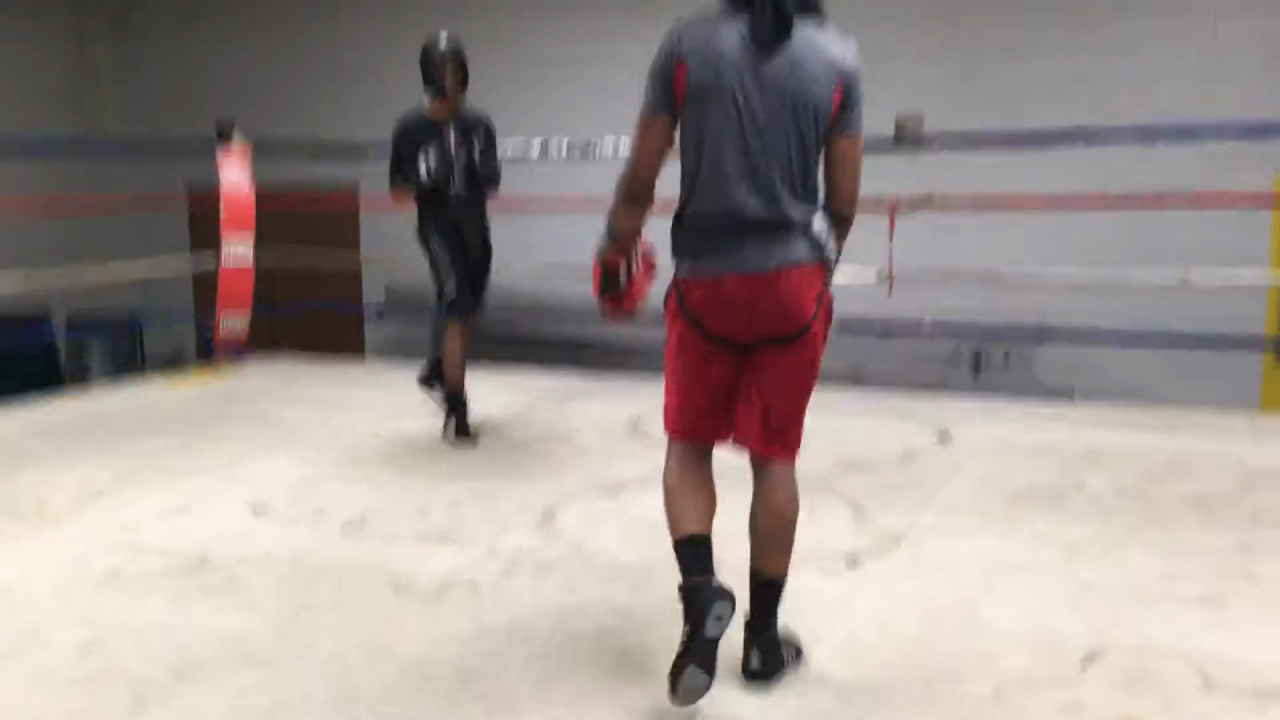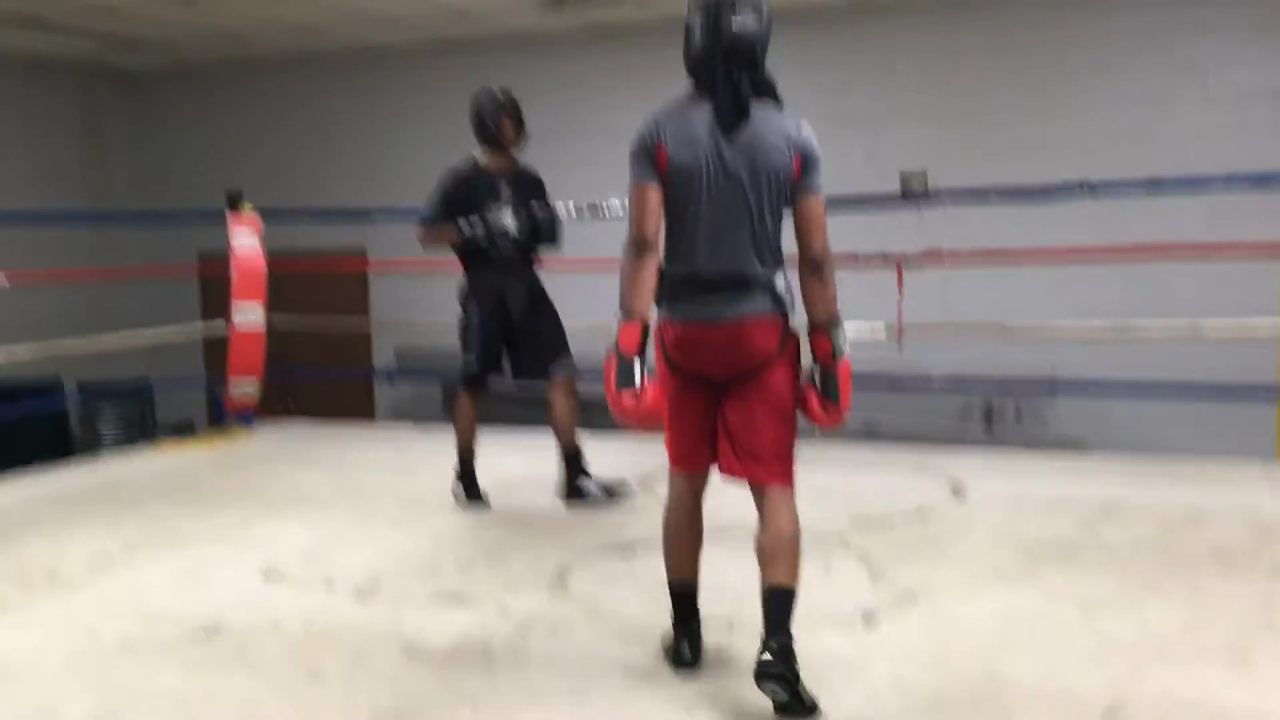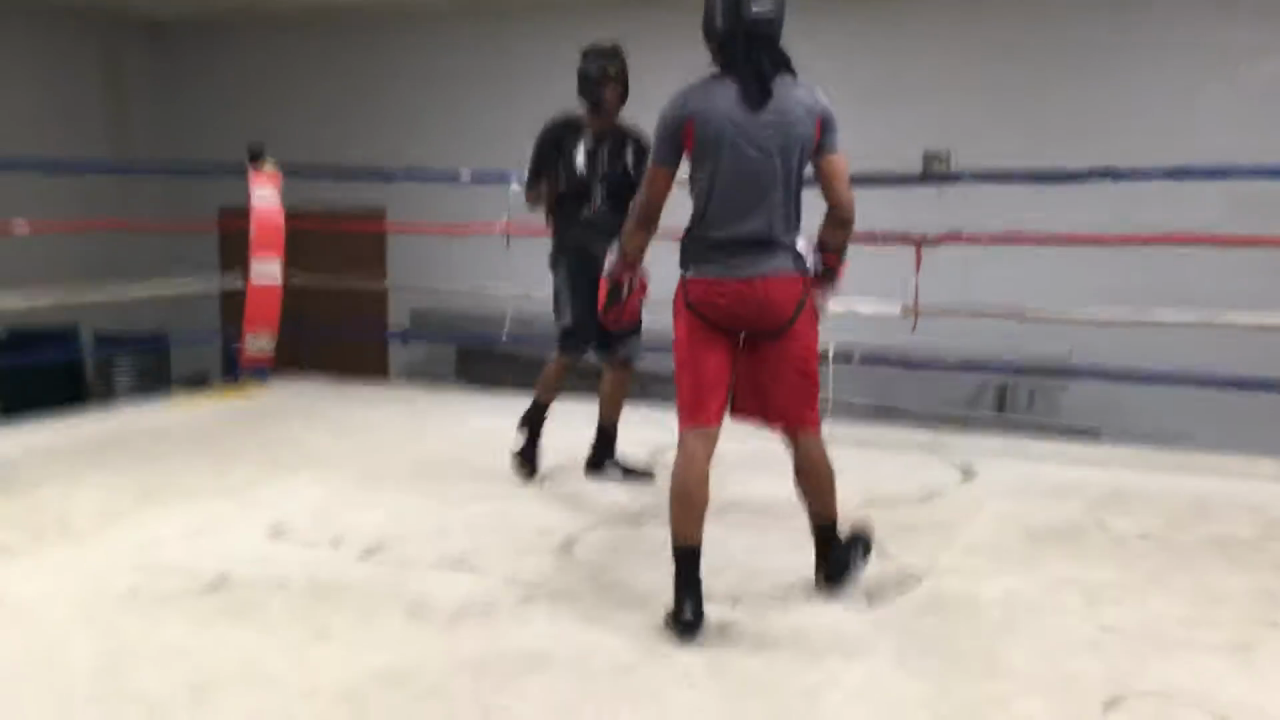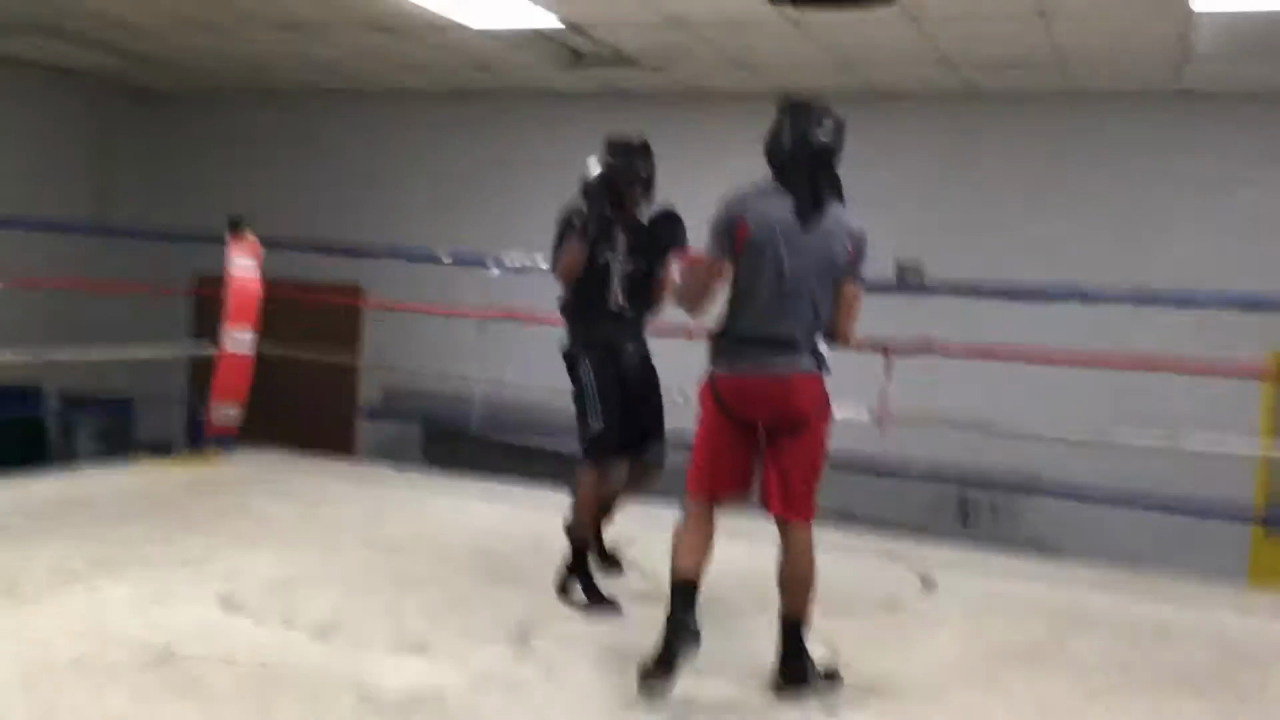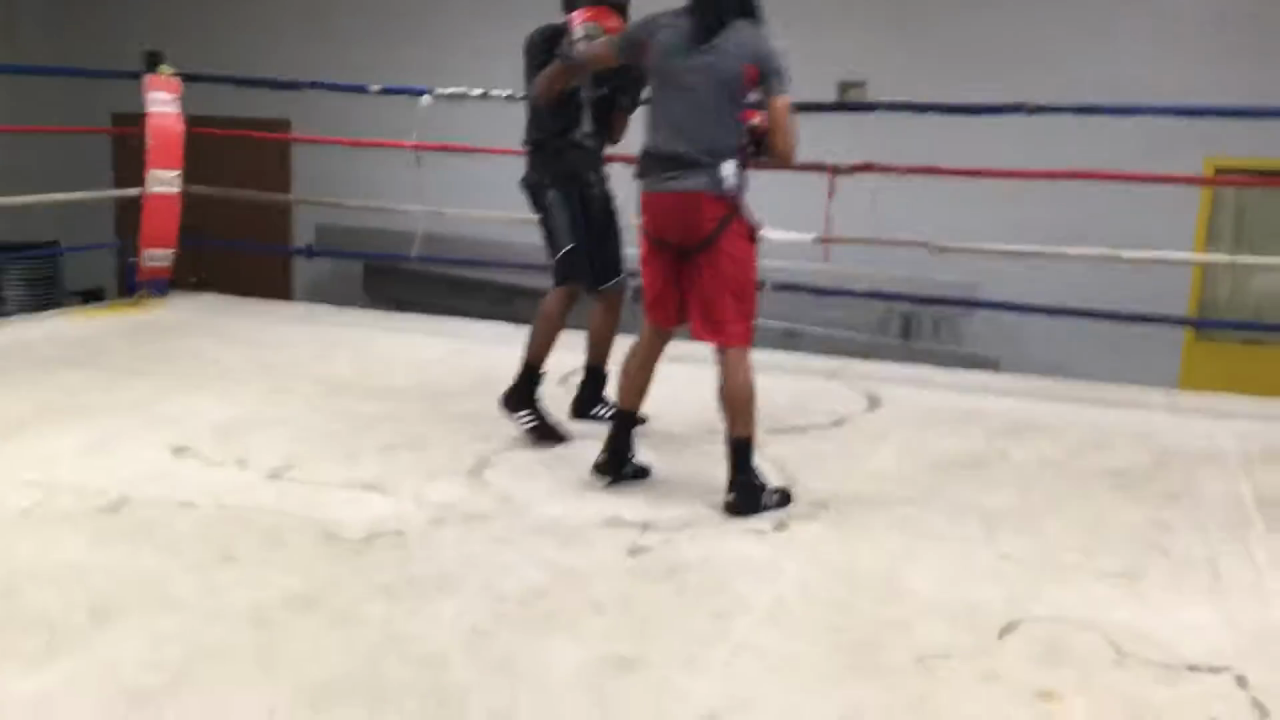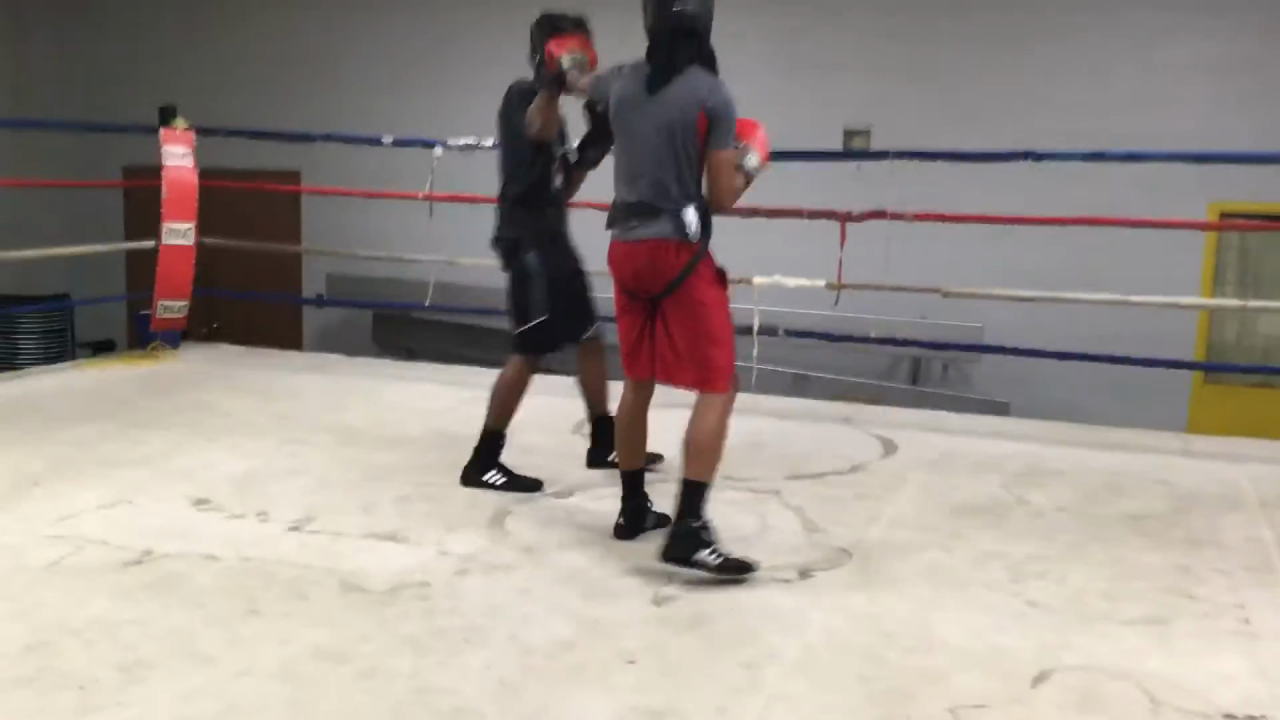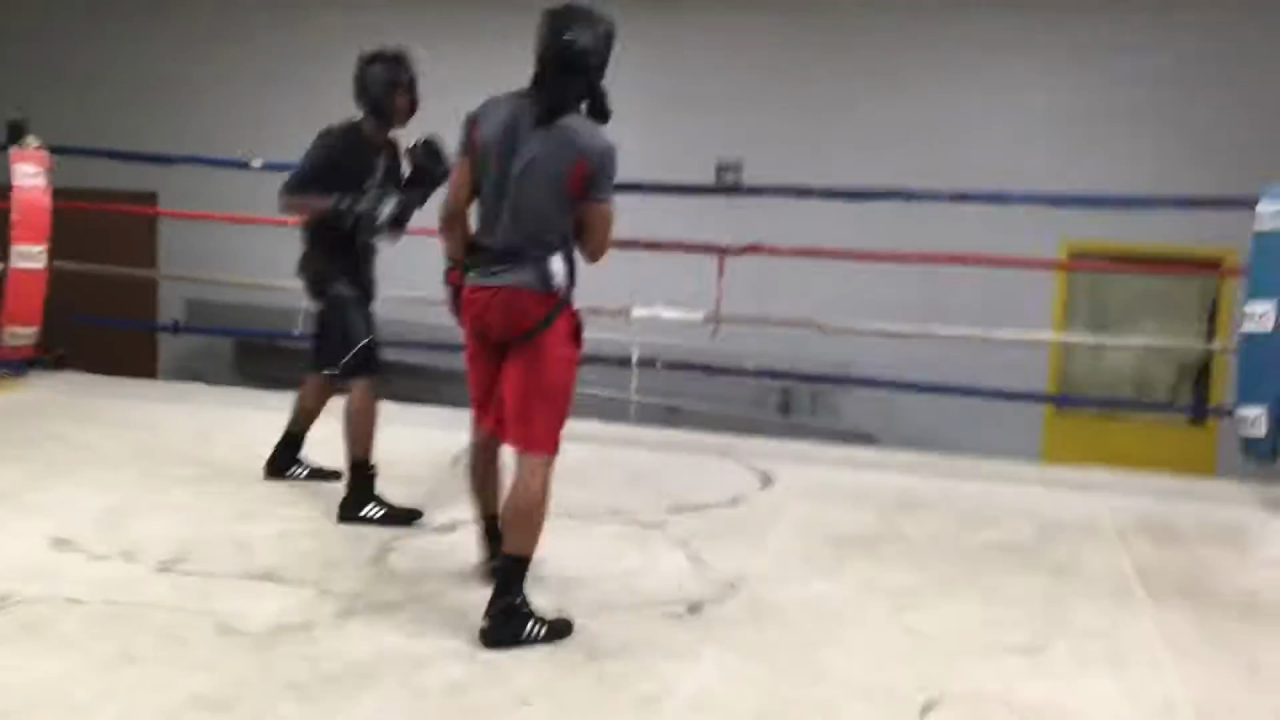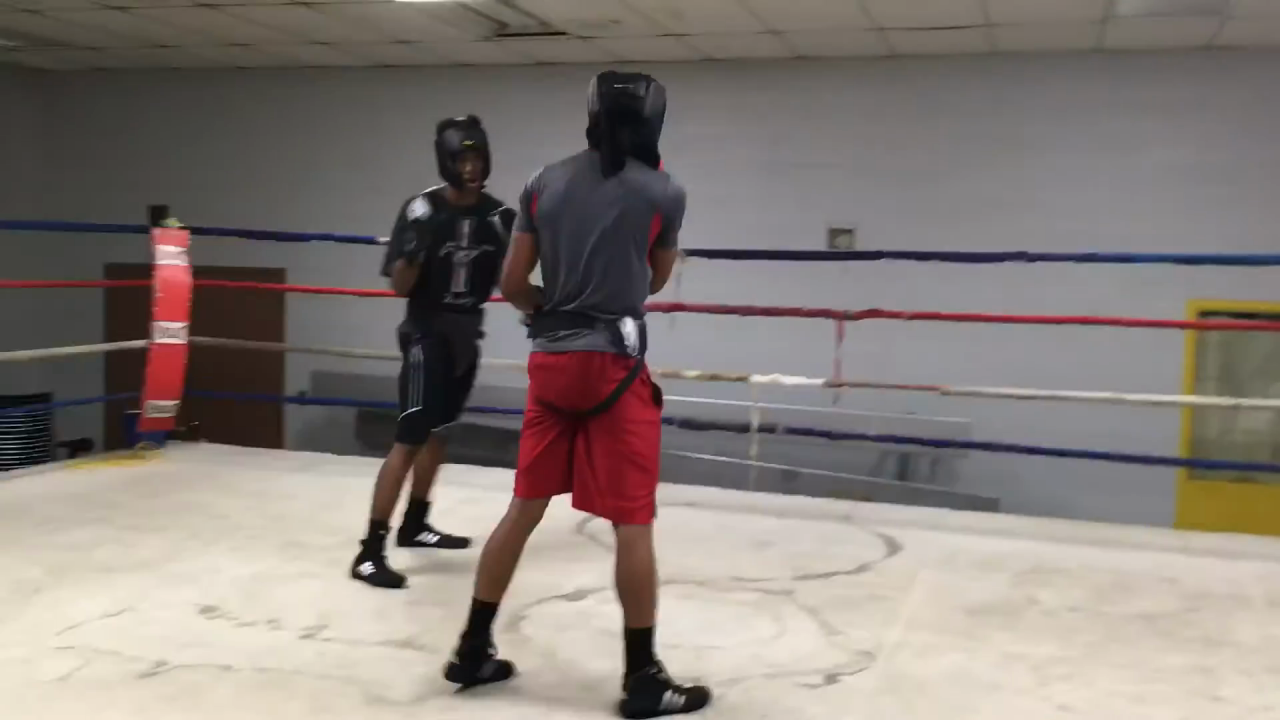
dt=0.4s
person 1, frame 1
right shoulder: (837, 60)
left elbow: (641, 178)
right elbow: (843, 199)
left wrist: (618, 245)
left hip: (707, 284)
right hip: (793, 283)
left knee: (688, 445)
right knee: (774, 459)
left ankle: (701, 594)
right ankle: (763, 637)
person 1, frame 2
left shoulder: (660, 132)
right shoulder: (792, 135)
left elbow: (645, 244)
right elbow: (815, 257)
left wrist: (629, 339)
right wrist: (828, 348)
left hip: (685, 331)
right hip: (759, 331)
left knee: (686, 483)
right knee: (773, 492)
left ankle: (685, 631)
right ankle: (777, 648)
person 1, frame 3
left shoulder: (688, 106)
right shoulder: (811, 106)
left elbow: (648, 209)
right elbow: (842, 209)
left wrist: (622, 268)
right wrist: (828, 260)
left hip: (706, 289)
right hip: (780, 287)
left knee: (696, 440)
right knee: (802, 431)
left ankle: (687, 595)
right ankle: (831, 557)
person 1, frame 4
left shoulder: (741, 209)
right shoulder: (849, 231)
left elbow: (696, 299)
right elbow: (841, 331)
left wrist: (681, 280)
left hip: (734, 379)
right hip: (800, 385)
left knee: (700, 504)
right knee: (796, 525)
left ankle: (681, 622)
right ankle: (792, 658)
person 1, frame 5
right shoulder: (756, 48)
left elbow: (588, 59)
right elbow: (783, 149)
left wrist: (552, 76)
right wrist: (756, 136)
left hip: (660, 198)
right hip: (713, 204)
left knee: (656, 330)
right knee: (733, 345)
left ankle: (616, 451)
right ankle: (743, 480)
person 1, frame 6
left shoulder: (620, 82)
right shoulder: (711, 95)
left elbow: (579, 86)
right elbow: (722, 198)
left wrist: (568, 68)
right wrist: (750, 163)
left hip: (627, 247)
right hip: (678, 250)
left knee: (638, 382)
right knee: (716, 388)
left ankle: (632, 505)
right ankle: (689, 528)
person 1, frame 7
left shoulder: (489, 116)
right shoulder: (593, 146)
left elbow: (452, 212)
right elbow: (594, 247)
left wrist: (459, 270)
left hip: (483, 292)
right hip: (539, 300)
left knee: (488, 432)
right knee: (535, 452)
left ankle: (495, 546)
right ankle: (507, 606)
person 1, frame 8
left shoulder: (546, 183)
right shoulder: (664, 192)
left elbow: (512, 283)
left hip: (550, 360)
right hip: (612, 365)
left knee: (526, 505)
right knee: (633, 523)
left ankle: (473, 648)
person 2, frame 1
left shoulder: (478, 124)
right shoulder: (412, 127)
left elbow: (492, 186)
right elbow: (398, 190)
left wrist: (488, 168)
right wrist: (420, 178)
left hip: (475, 223)
right hip: (439, 224)
left knee: (463, 313)
right knee: (457, 313)
left ankle: (435, 371)
right ankle: (456, 412)
person 2, frame 2
left shoulder: (530, 181)
right shoulder: (463, 179)
right elbow: (428, 235)
left wrist: (545, 229)
right wrist: (477, 229)
left hip: (525, 285)
right hip: (486, 290)
left knee: (561, 375)
right knee: (474, 384)
left ankle: (575, 477)
right ankle: (465, 473)
person 2, frame 3
left shoulder: (632, 142)
right shoulder: (560, 131)
right elbow: (533, 197)
left wrist: (640, 182)
right wrist: (566, 174)
left hip: (616, 250)
right hip: (574, 249)
left knee: (622, 356)
right knee: (572, 346)
left ankle: (602, 453)
right ankle: (532, 424)
person 2, frame 4
left shoulder: (647, 232)
right shoulder: (581, 218)
left elbow: (655, 300)
right elbow: (565, 274)
left wrist: (669, 254)
right wrist: (587, 212)
left hip: (633, 348)
right hip: (591, 346)
left knee: (648, 457)
right knee: (600, 455)
left ankle: (590, 526)
right ankle: (575, 572)
person 2, frame 5
right shoulder: (547, 40)
right elbow: (545, 98)
left wrist: (630, 91)
right wrist: (572, 40)
left hip: (592, 178)
right hip: (554, 176)
left knee: (612, 290)
right knee: (572, 282)
left ankle: (590, 395)
right ankle: (523, 392)
person 2, frame 6
left shoulder: (551, 110)
right shoulder: (524, 93)
right elbow: (539, 131)
left wrist: (596, 145)
right wrist: (553, 77)
left hip: (550, 234)
right hip: (527, 235)
left knee: (589, 340)
right knee: (530, 350)
left ankle: (604, 444)
right ankle: (483, 460)
person 2, frame 7
left shoulder: (388, 150)
right shoulder: (340, 142)
left elbow: (392, 215)
right elbow: (291, 199)
left wrist: (421, 184)
right wrist: (347, 208)
left hip: (355, 266)
right hip: (332, 267)
left knee: (330, 369)
right knee: (362, 374)
left ankle: (285, 456)
right ankle: (359, 494)
person 2, frame 8
left shoulder: (494, 213)
right shoulder: (422, 209)
left elbow: (499, 280)
right elbow: (399, 285)
left wrist: (508, 248)
right wrist: (418, 247)
left hip: (466, 334)
right hip: (427, 334)
left knee: (436, 433)
right knee: (409, 440)
left ankle: (415, 523)
right ankle: (370, 550)
